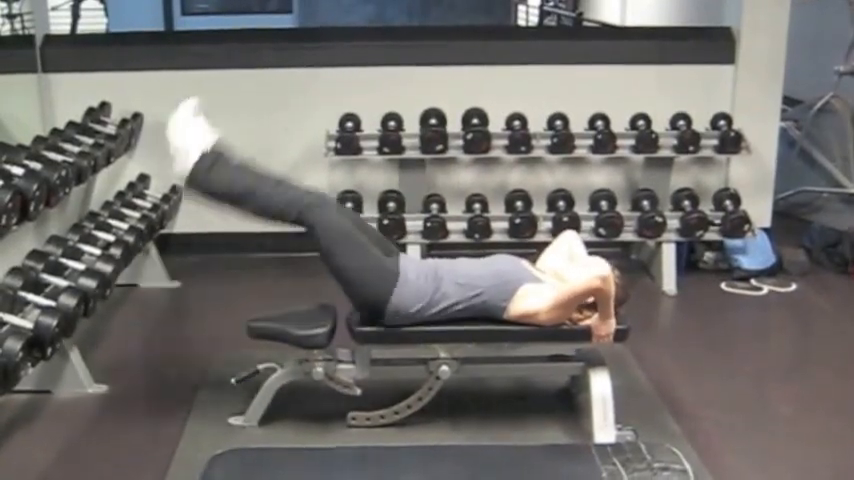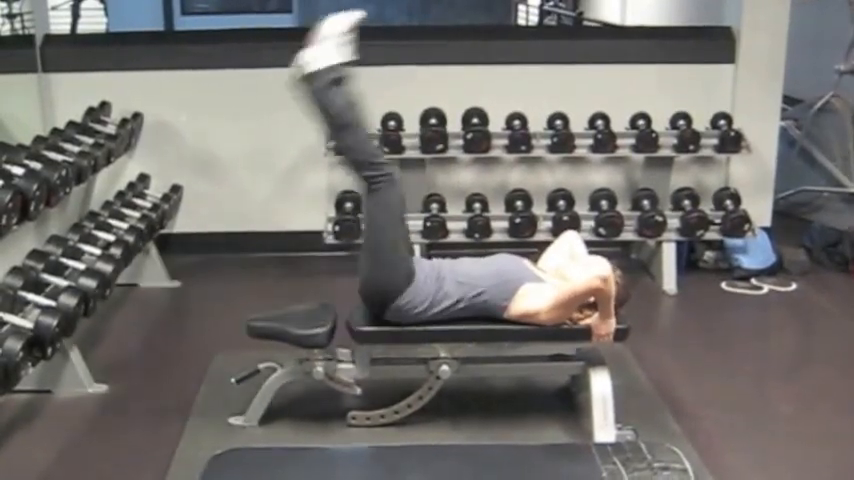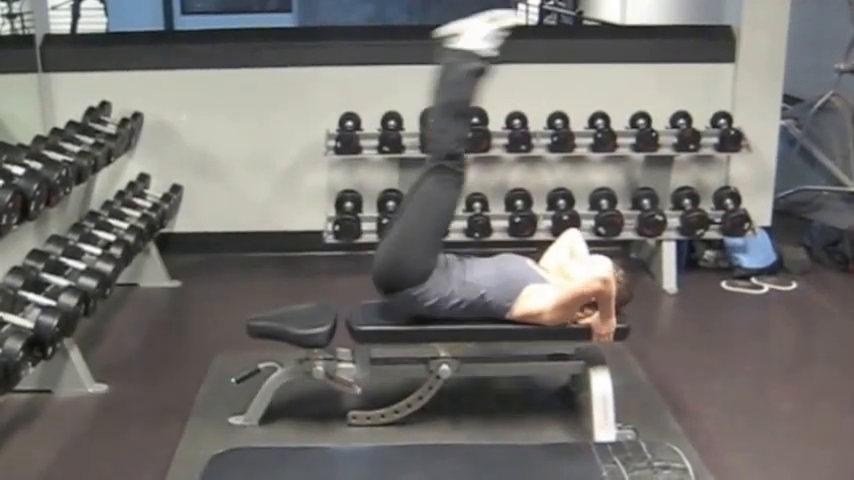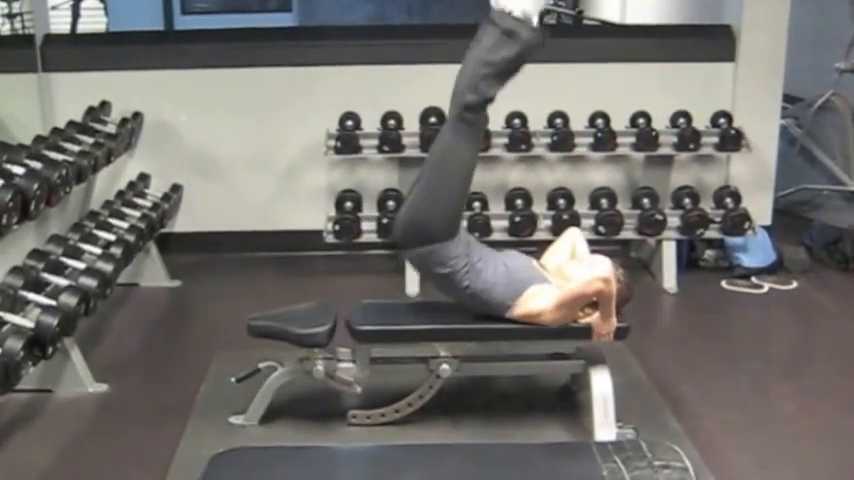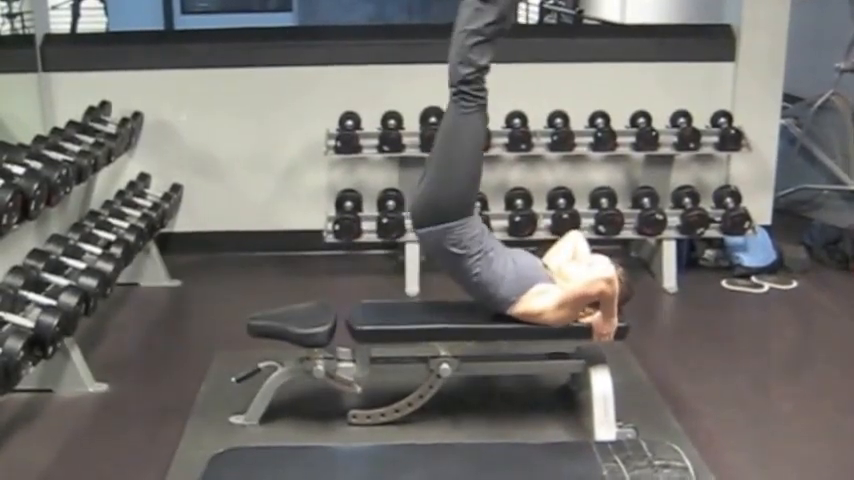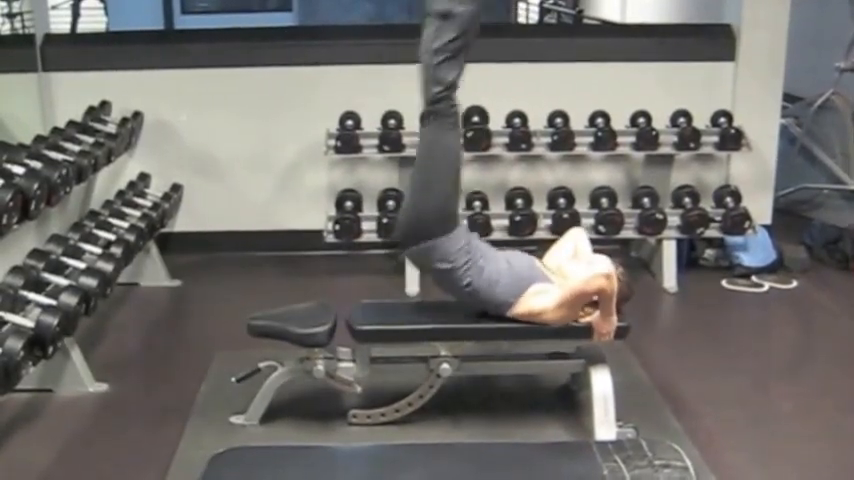
dt=0.2s
person 1, frame 1
left shoulder: (544, 304)
right shoulder: (544, 277)
left elbow: (599, 275)
right elbow: (569, 237)
left wrist: (606, 316)
left hip: (401, 293)
right hip: (410, 273)
left knee: (319, 210)
right knee: (325, 213)
left ankle: (204, 162)
right ankle: (207, 160)
person 1, frame 2
left shoulder: (546, 306)
right shoulder: (544, 282)
left elbow: (599, 275)
right elbow: (572, 237)
left wrist: (606, 320)
left hip: (402, 296)
right hip: (413, 288)
left knee: (383, 180)
left ankle: (325, 72)
right ankle: (325, 72)
person 1, frame 3
left shoulder: (550, 307)
right shoulder: (548, 280)
left elbow: (599, 277)
right elbow: (572, 234)
left wrist: (605, 320)
left hip: (412, 279)
right hip: (425, 275)
left knee: (446, 167)
person 1, frame 4
left shoulder: (550, 307)
right shoulder: (547, 281)
left elbow: (601, 279)
right elbow: (573, 233)
left wrist: (607, 319)
left hip: (429, 238)
right hip: (436, 241)
person 1, frame 5
left shoulder: (552, 307)
right shoulder: (550, 280)
left elbow: (605, 279)
right elbow: (574, 236)
left wrist: (607, 318)
left hip: (445, 224)
right hip: (449, 227)
person 1, frame 6
left shoulder: (554, 306)
right shoulder: (552, 279)
left elbow: (603, 276)
right elbow: (576, 232)
left wrist: (606, 318)
left hip: (436, 245)
right hip: (443, 245)
